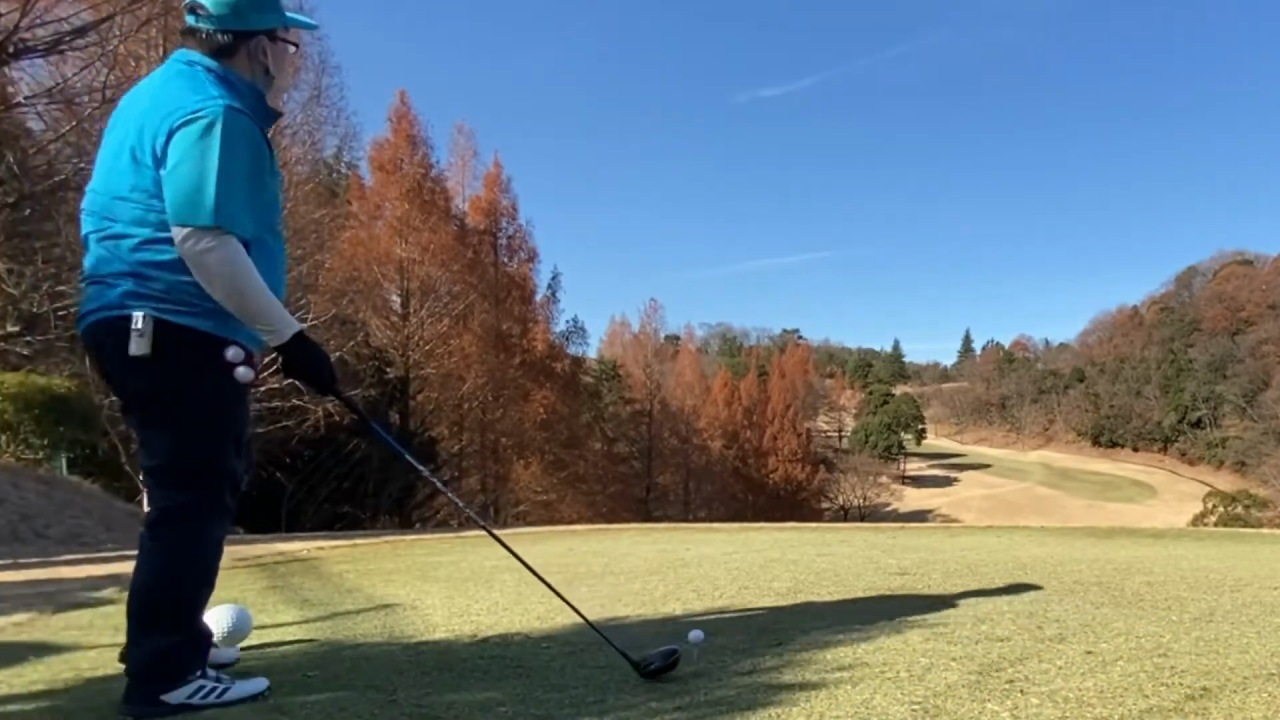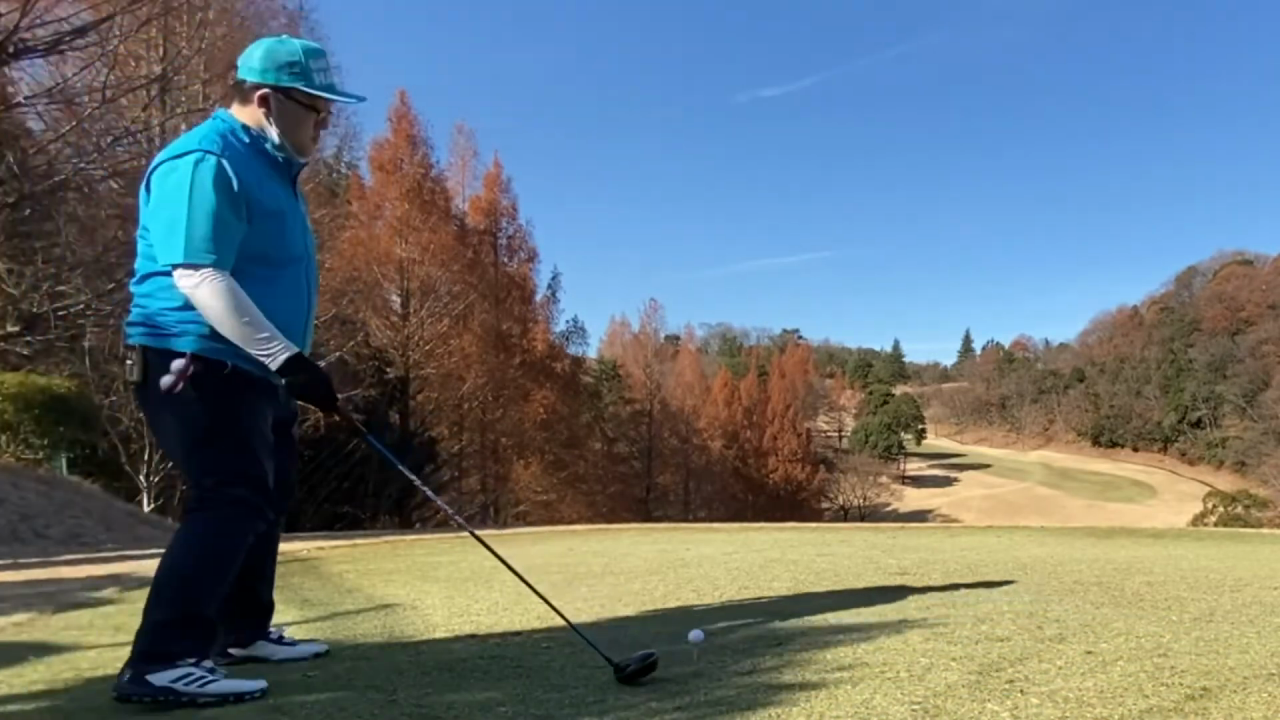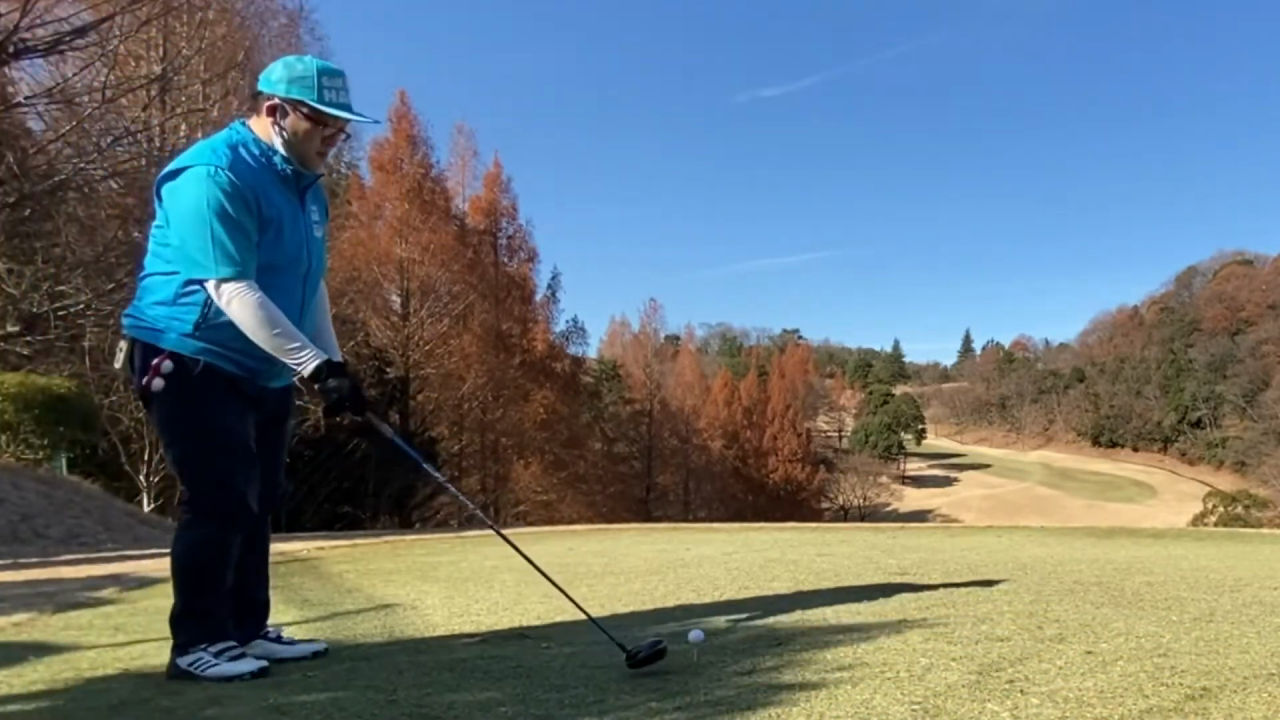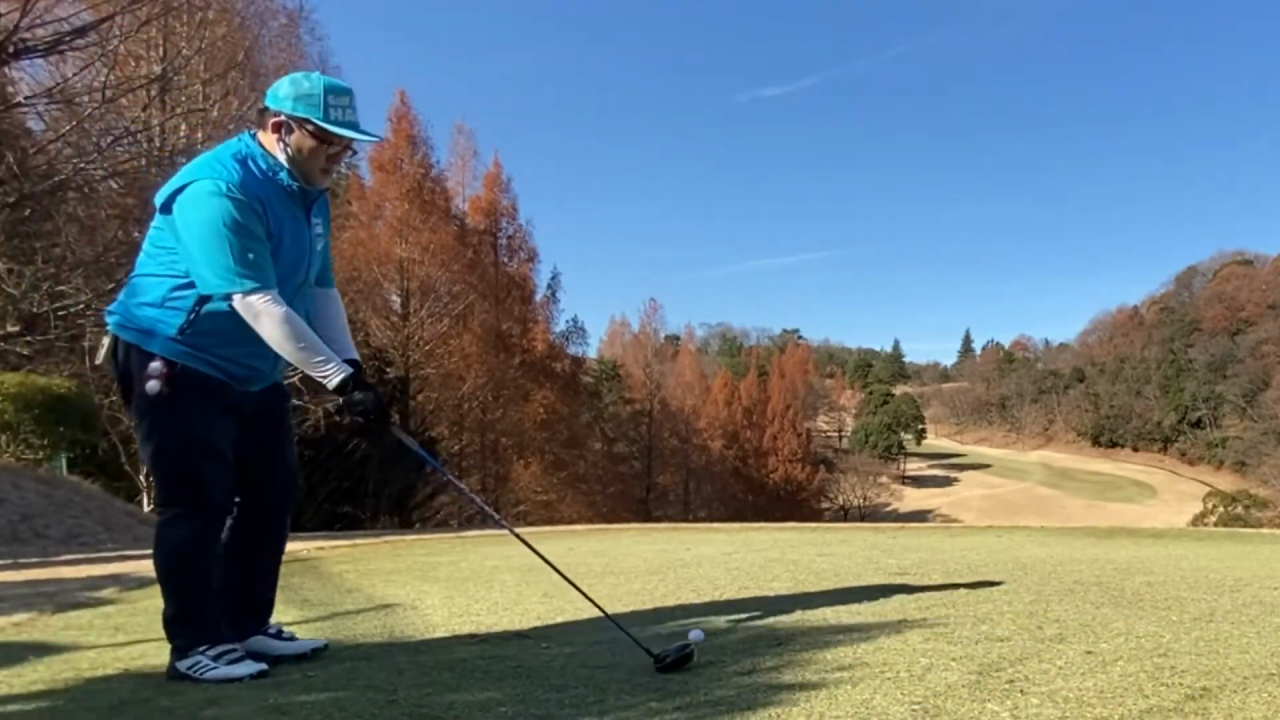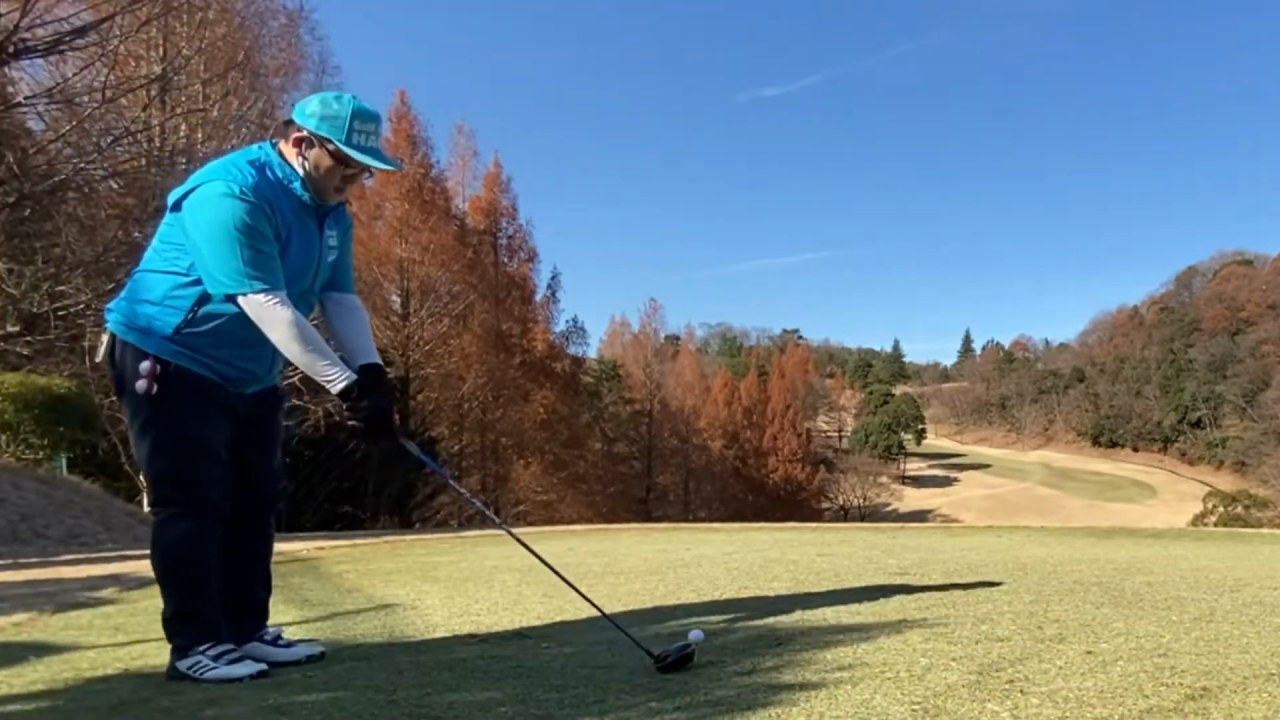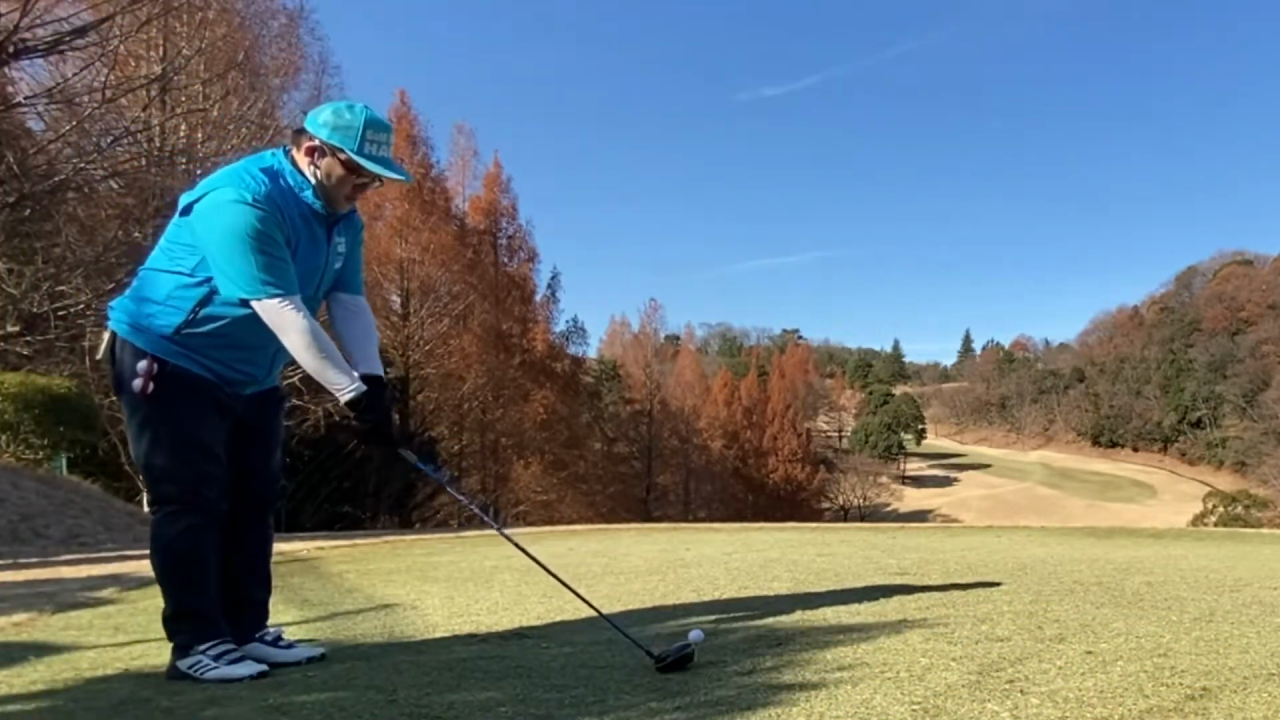
dt=0.3s
person 1, frame 1
left shoulder: (149, 95)
right shoulder: (216, 112)
right elbow: (205, 240)
right wrist: (288, 336)
left hip: (126, 326)
right hip: (180, 331)
left knee: (180, 485)
right knee: (191, 497)
left ankle: (162, 637)
person 1, frame 2
left shoulder: (273, 168)
right shoulder: (206, 162)
right elbow: (199, 277)
left wrist: (292, 362)
right wrist: (288, 358)
left hip: (253, 369)
right hip: (196, 364)
left knee: (260, 499)
right knee: (229, 502)
left ankle: (242, 630)
right ankle: (163, 659)
person 1, frame 3
left shoulder: (303, 185)
right shoulder: (214, 175)
left elbow: (308, 284)
right elbow: (234, 291)
left wrist: (331, 362)
right wrist: (315, 366)
left hip: (261, 372)
right hip: (190, 362)
left knee: (254, 502)
right knee: (220, 500)
left ankle: (244, 629)
right ankle: (197, 641)
person 1, frame 4
left shoulder: (309, 197)
right shoulder: (220, 189)
left elbow: (319, 291)
right elbow: (258, 303)
left wrist: (351, 366)
right wrist: (338, 380)
left hip: (251, 374)
right hip: (173, 363)
left knee: (270, 496)
right knee: (196, 504)
left ankle: (245, 626)
right ankle: (195, 644)
person 1, frame 5
left shoulder: (331, 211)
right shoulder: (232, 193)
left elbow: (340, 298)
right elbow: (268, 306)
left wrist: (370, 369)
right wrist: (345, 385)
left hip: (249, 375)
right hip: (170, 363)
left knee: (254, 501)
right knee: (193, 503)
left ankle: (244, 631)
right ankle: (195, 643)
person 1, frame 6
left shoulder: (342, 219)
right shoulder: (243, 201)
left elbow: (349, 303)
right elbow: (285, 315)
left wrist: (372, 380)
right wrist: (353, 394)
left hip: (248, 377)
right hip: (168, 362)
left knee: (252, 502)
right knee: (190, 502)
left ankle: (245, 631)
right ankle: (196, 642)
